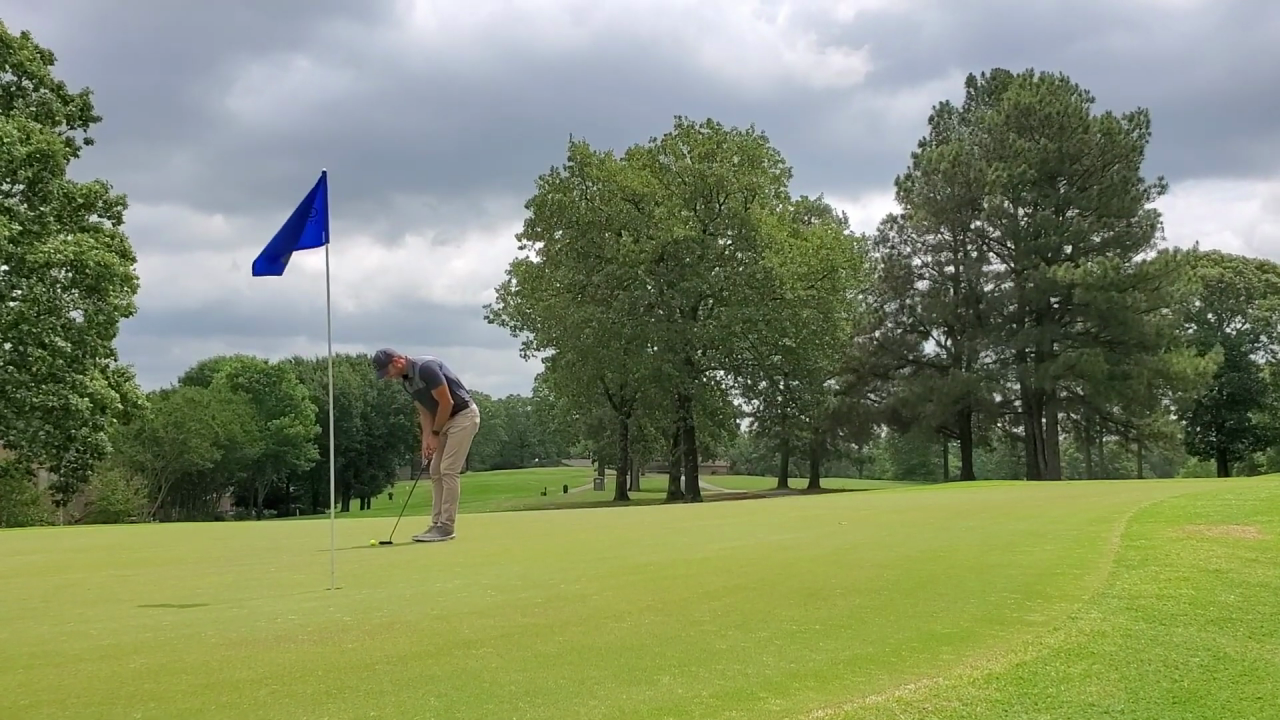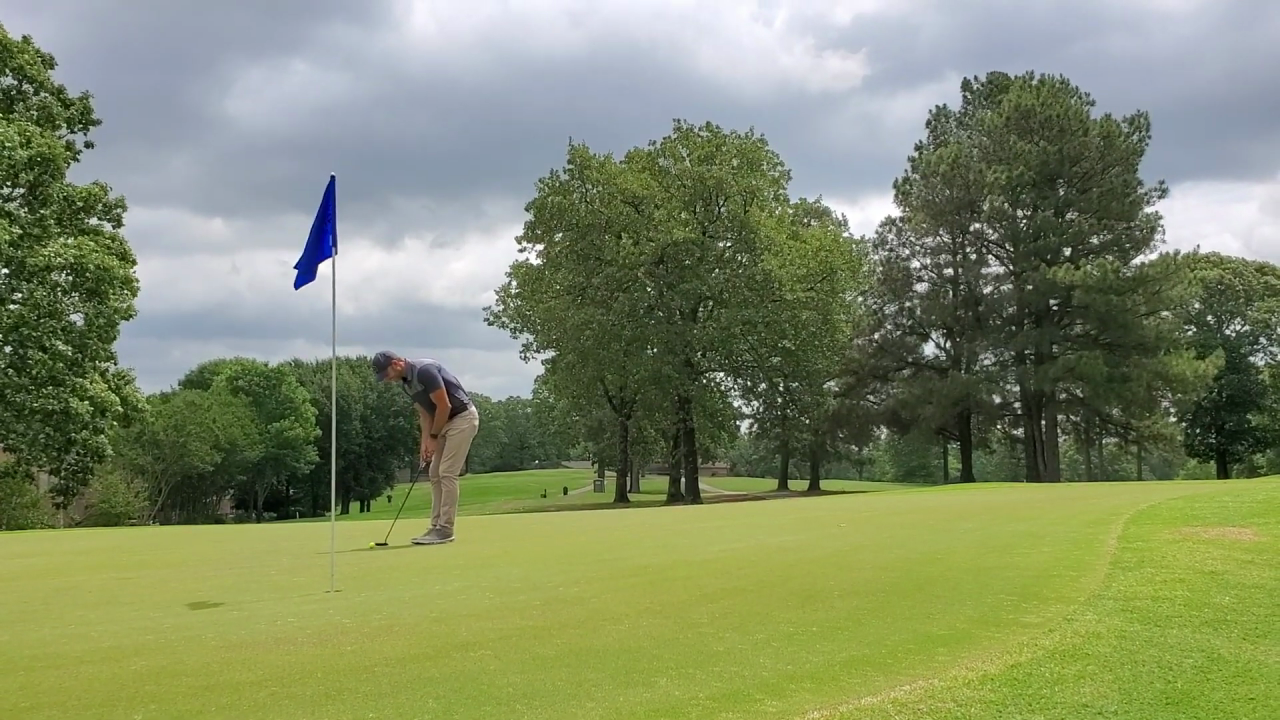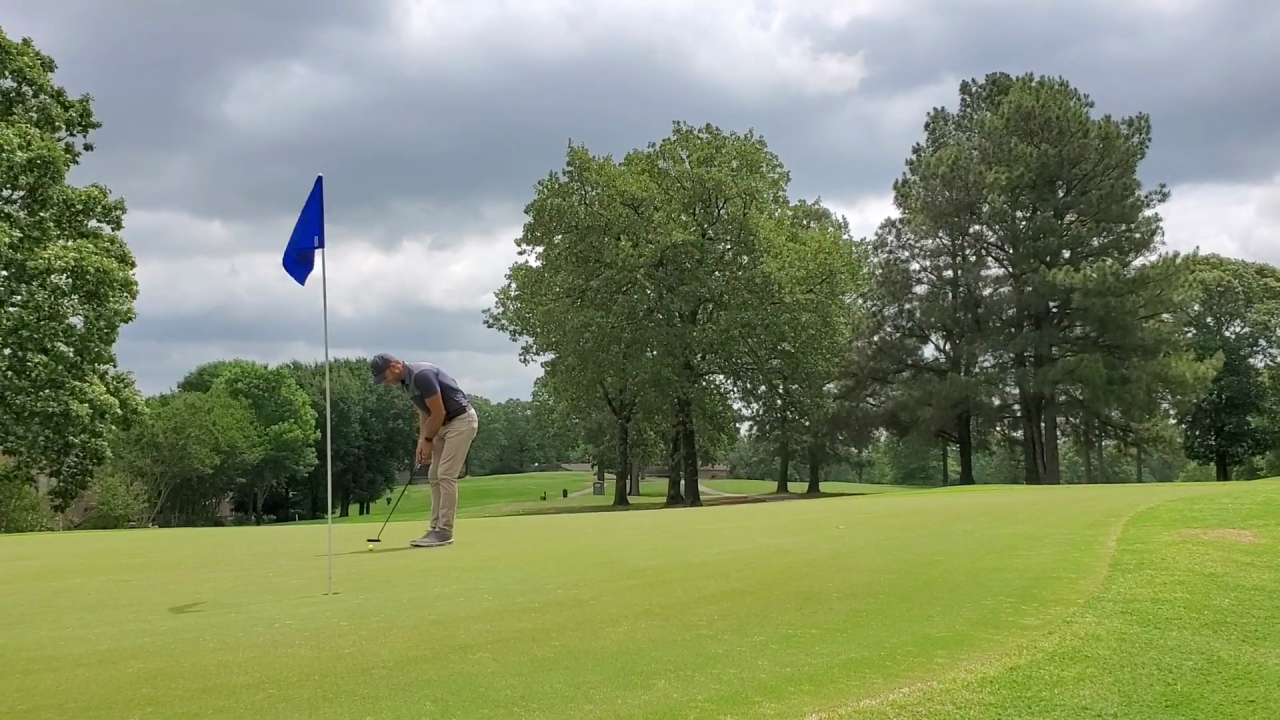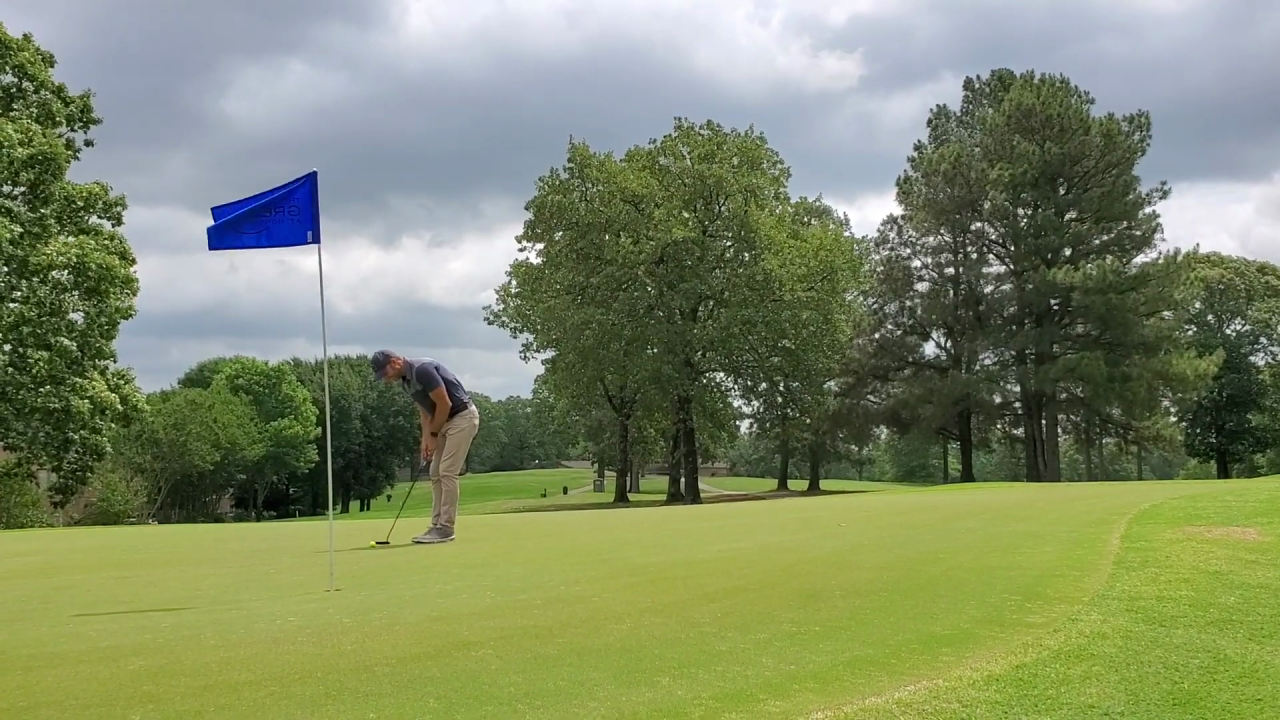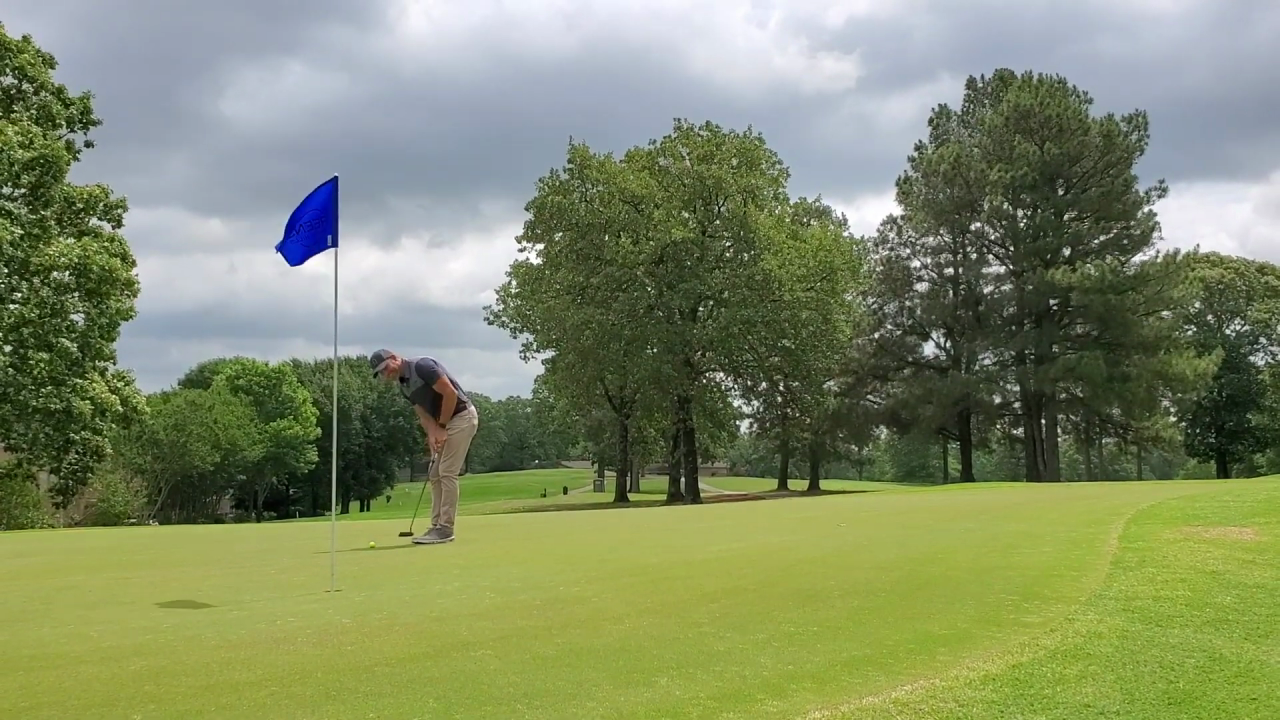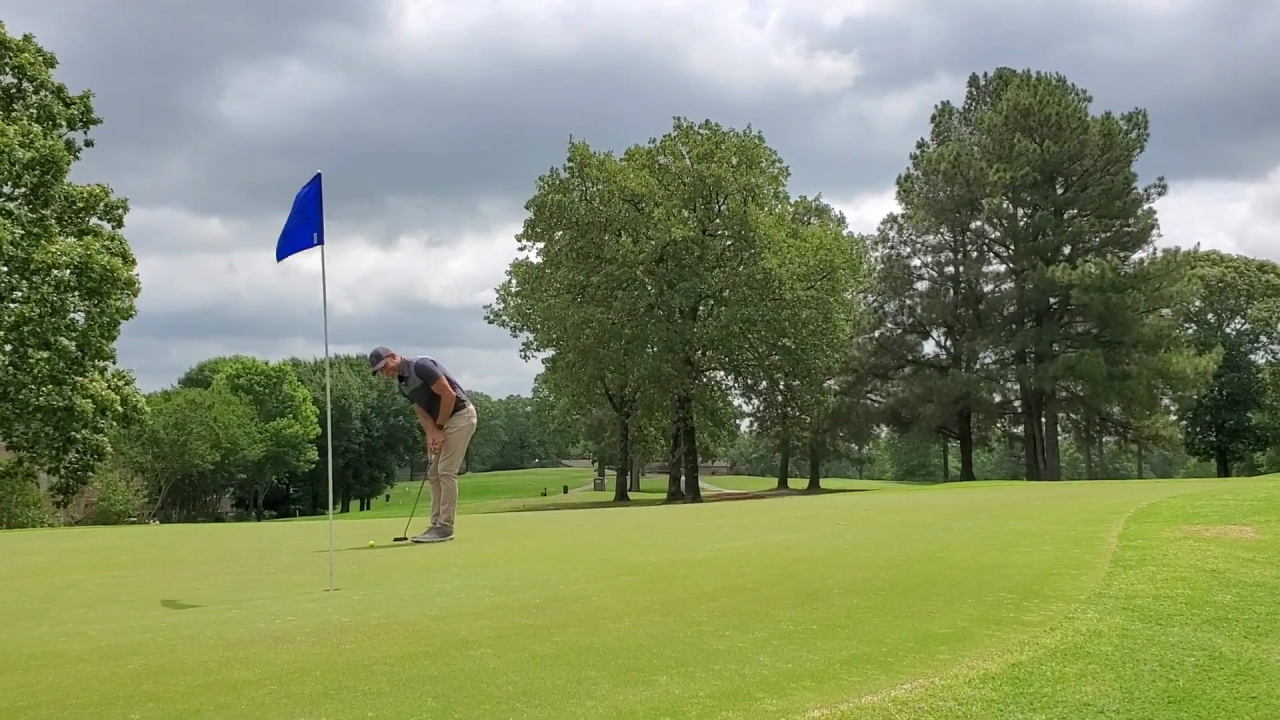
dt=0.3s
person 1, frame 1
left shoulder: (426, 367)
right shoulder: (406, 381)
left elbow: (446, 402)
right elbow: (425, 412)
left wrist: (435, 434)
right wrist: (426, 439)
left hip: (463, 415)
right hip: (446, 419)
left knee: (449, 470)
right knee: (436, 472)
left ankle: (447, 527)
right ankle: (437, 524)
person 1, frame 2
left shoulder: (424, 370)
right shoulder: (406, 383)
left elbow: (444, 406)
right elbow: (425, 414)
left wrist: (433, 437)
right wrist: (425, 442)
left hip: (462, 418)
right hip: (446, 421)
left knee: (447, 473)
right knee: (435, 475)
left ankle: (446, 529)
right ankle: (436, 527)
person 1, frame 3
left shoulder: (421, 375)
right shoulder: (406, 383)
left elbow: (438, 411)
right elbow: (425, 413)
left wrist: (428, 441)
right wrist: (421, 441)
left hip: (461, 420)
right hip: (445, 423)
left knee: (446, 475)
right knee: (435, 477)
left ankle: (445, 532)
right ankle: (435, 529)
person 1, frame 4
left shoulder: (422, 369)
right shoulder: (406, 380)
left elbow: (445, 404)
right elbow: (425, 411)
left wrist: (433, 435)
right wrist: (425, 439)
left hip: (462, 417)
right hip: (446, 420)
left knee: (448, 472)
right knee: (436, 474)
left ankle: (446, 528)
right ankle: (437, 525)
person 1, frame 5
left shoulder: (422, 365)
right shoulder: (403, 386)
left elbow: (451, 393)
right elbow: (424, 415)
left wrist: (441, 427)
right wrist: (432, 435)
left hip: (461, 417)
right hip: (444, 421)
left knee: (448, 472)
right knee: (435, 474)
left ankle: (446, 528)
right ankle: (437, 526)
person 1, frame 6
left shoulder: (421, 365)
right shoulder: (402, 385)
left elbow: (449, 395)
right elbow: (423, 413)
left wrist: (439, 429)
right wrist: (430, 435)
left hip: (460, 415)
right hip: (442, 421)
left knee: (446, 471)
right knee: (434, 473)
left ankle: (446, 527)
right ankle: (437, 525)
